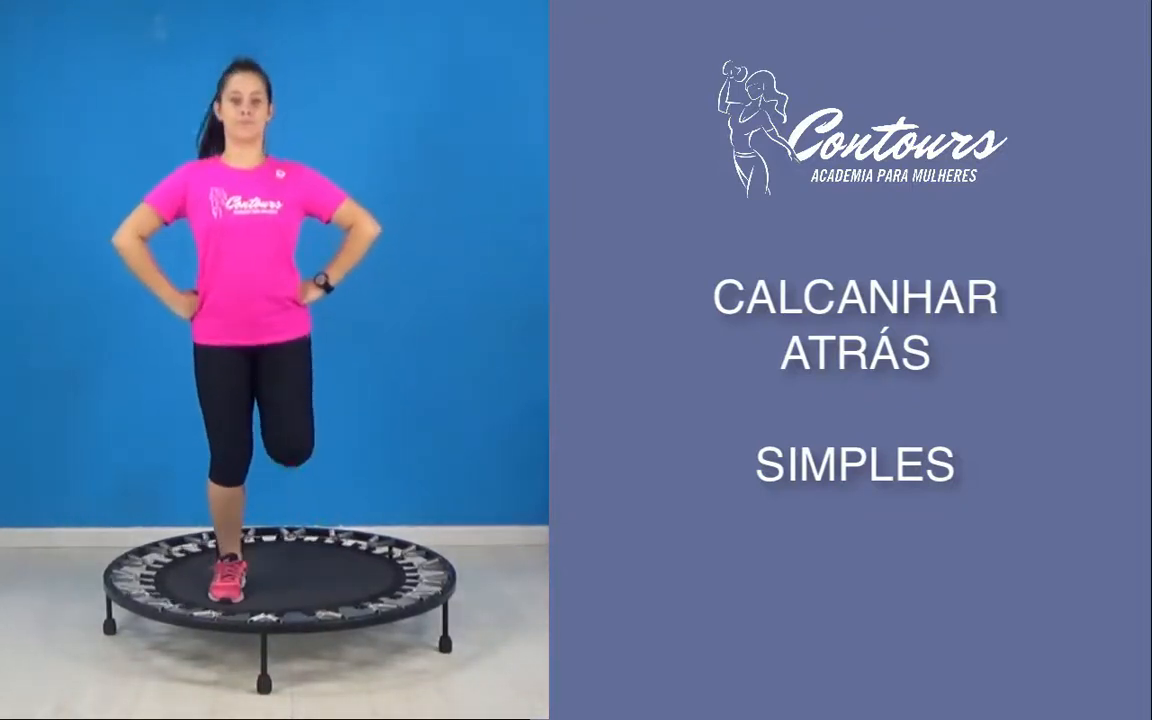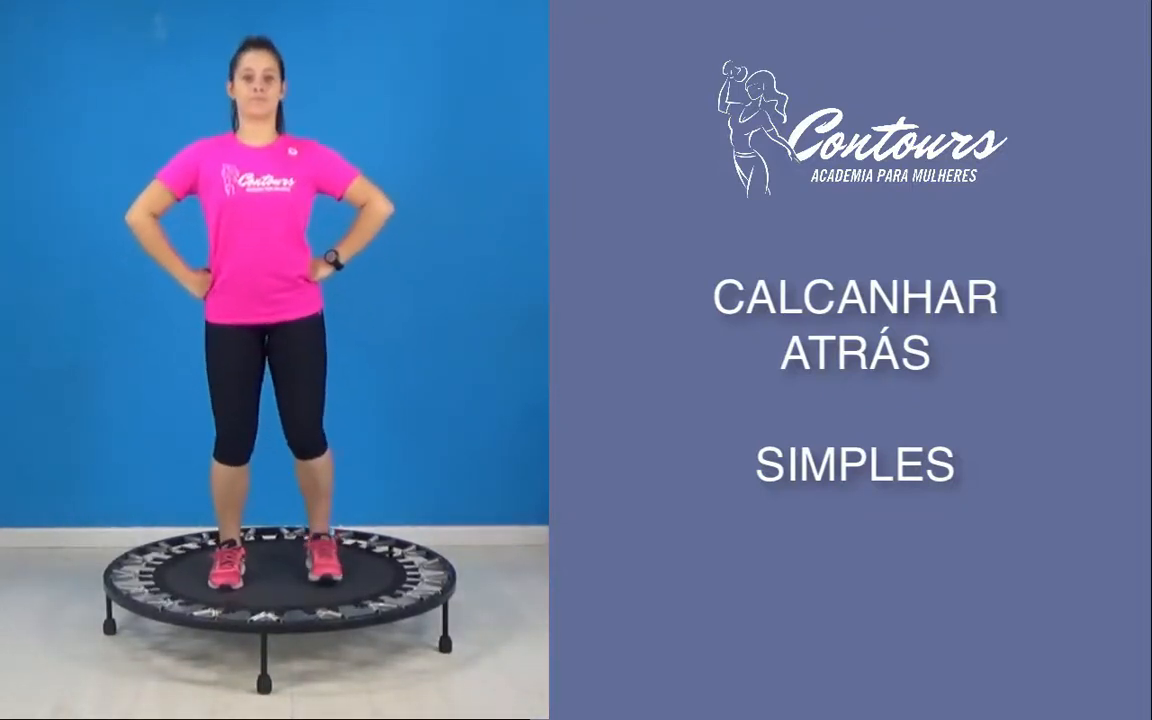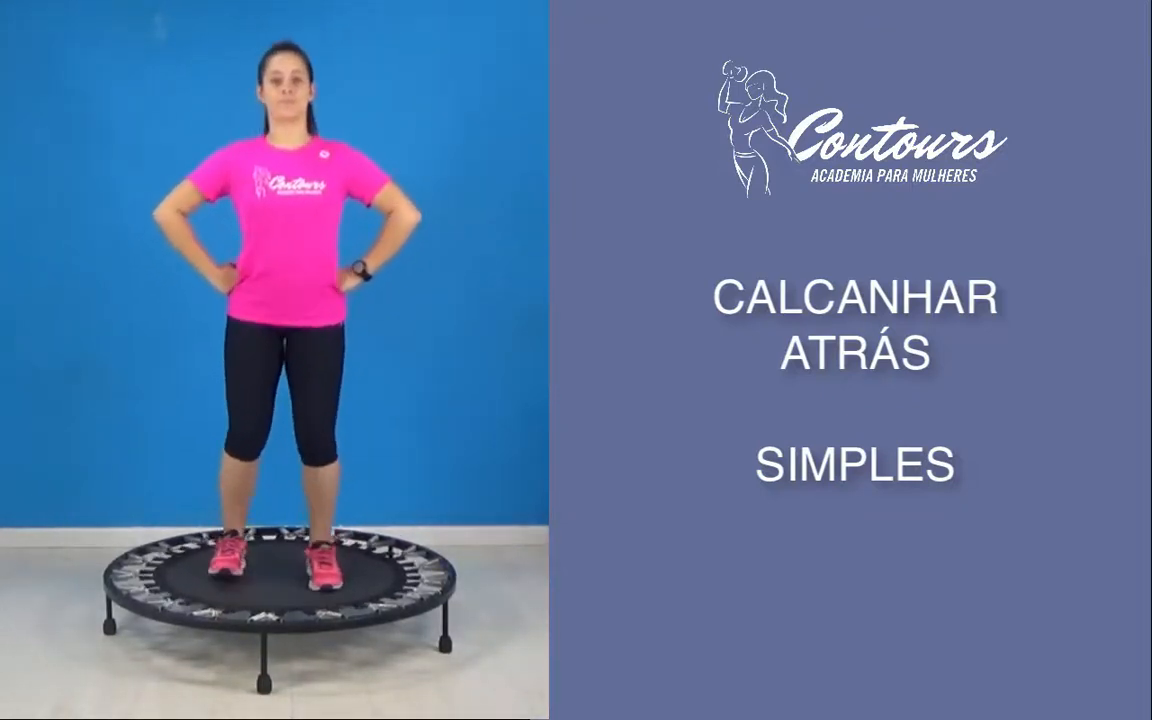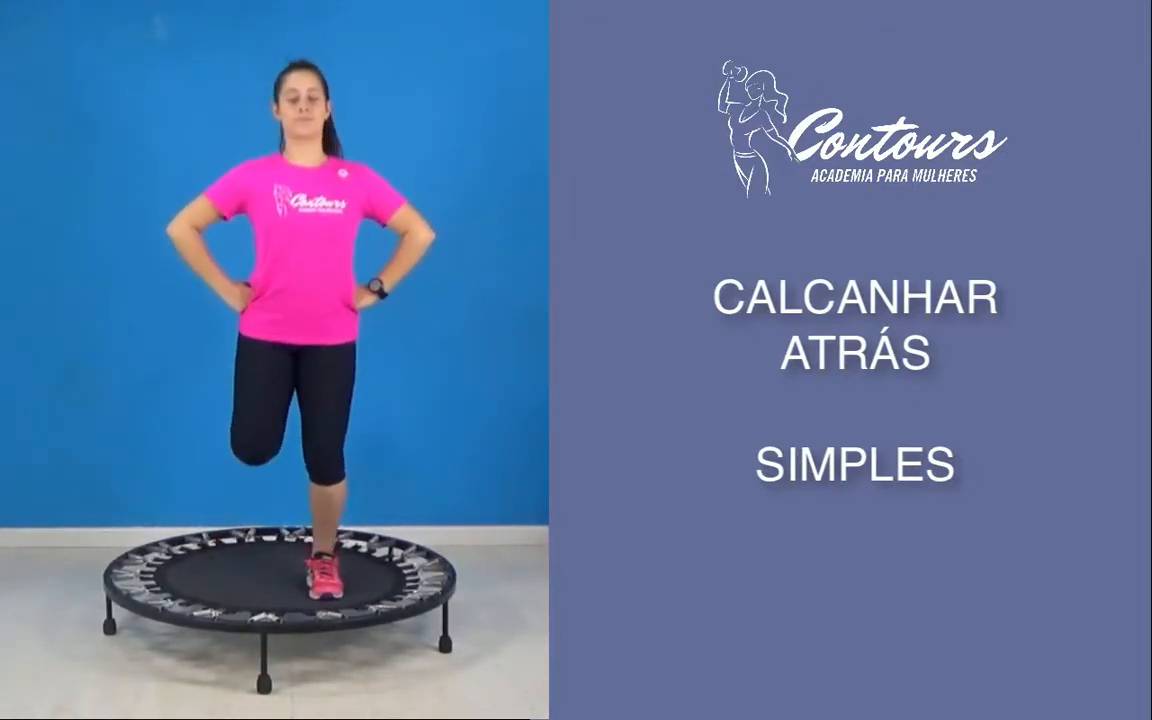
dt=0.3s
person 1, frame 1
left shoulder: (297, 179)
right shoulder: (191, 179)
left elbow: (366, 227)
right elbow: (127, 238)
left wrist: (322, 283)
right wrist: (175, 298)
left hip: (285, 337)
right hip: (217, 340)
left knee: (291, 446)
right knee: (229, 457)
left ankle: (286, 428)
right ankle: (229, 560)
person 1, frame 2
left shoulder: (309, 157)
right shoulder: (203, 156)
left elbow: (378, 205)
right elbow: (140, 215)
left wrist: (332, 262)
right wrist: (188, 276)
left hip: (298, 316)
right hip: (229, 319)
left knee: (305, 433)
right knee: (233, 438)
left ankle: (320, 540)
right ankle: (229, 547)
person 1, frame 3
left shoulder: (341, 160)
right shoulder: (236, 158)
left elbow: (406, 214)
right elbow: (169, 213)
left wrist: (360, 272)
right wrist: (215, 273)
left hip: (320, 322)
right hip: (251, 319)
left knee: (316, 438)
right knee: (246, 434)
left ankle: (321, 546)
right ankle: (231, 538)
person 1, frame 4
left shoulder: (356, 179)
right shoulder: (252, 176)
left elbow: (419, 233)
right elbow: (182, 228)
left wrist: (376, 289)
right wrist: (228, 289)
left hip: (333, 340)
right hip: (264, 336)
left knee: (325, 456)
right knee: (253, 447)
left ankle: (323, 557)
right ankle: (259, 419)
